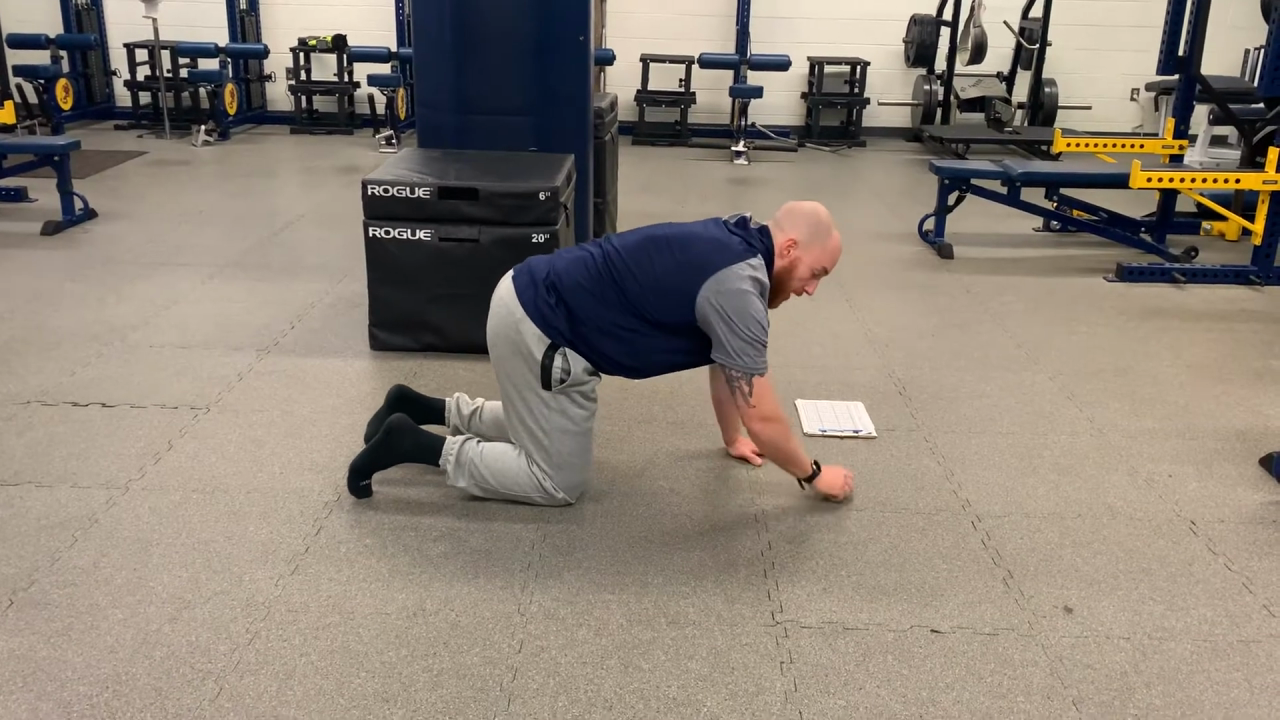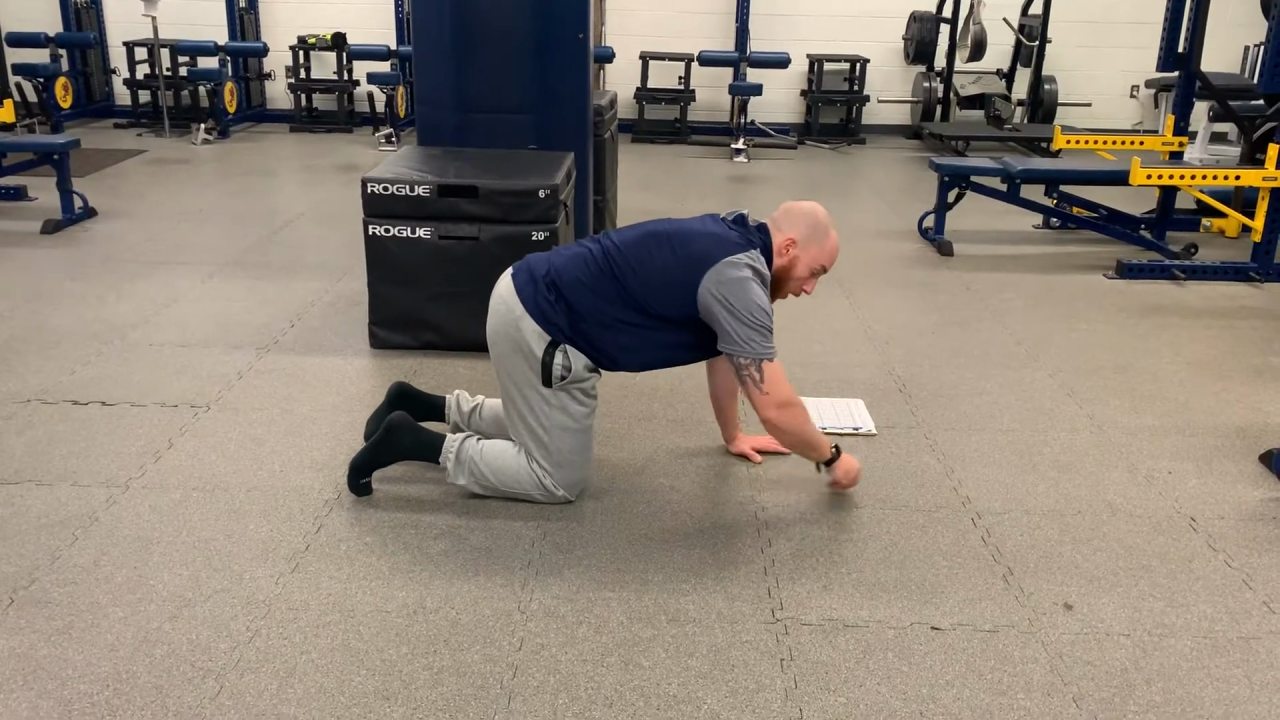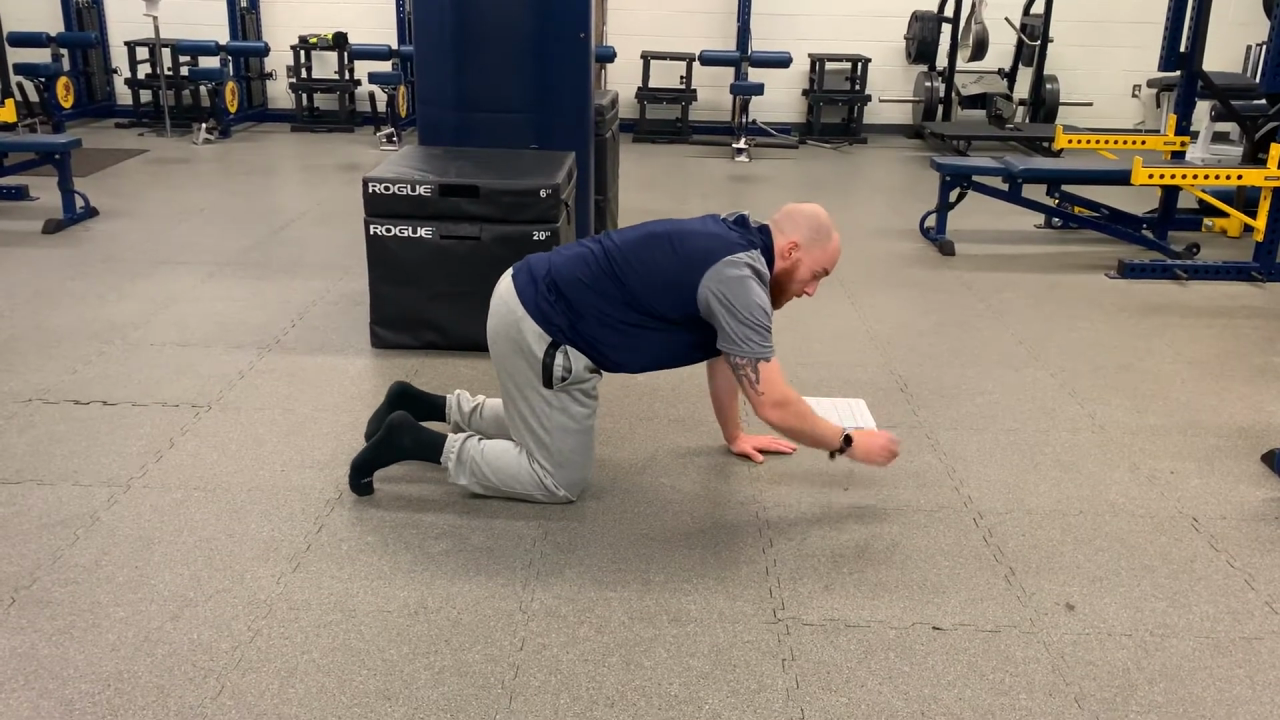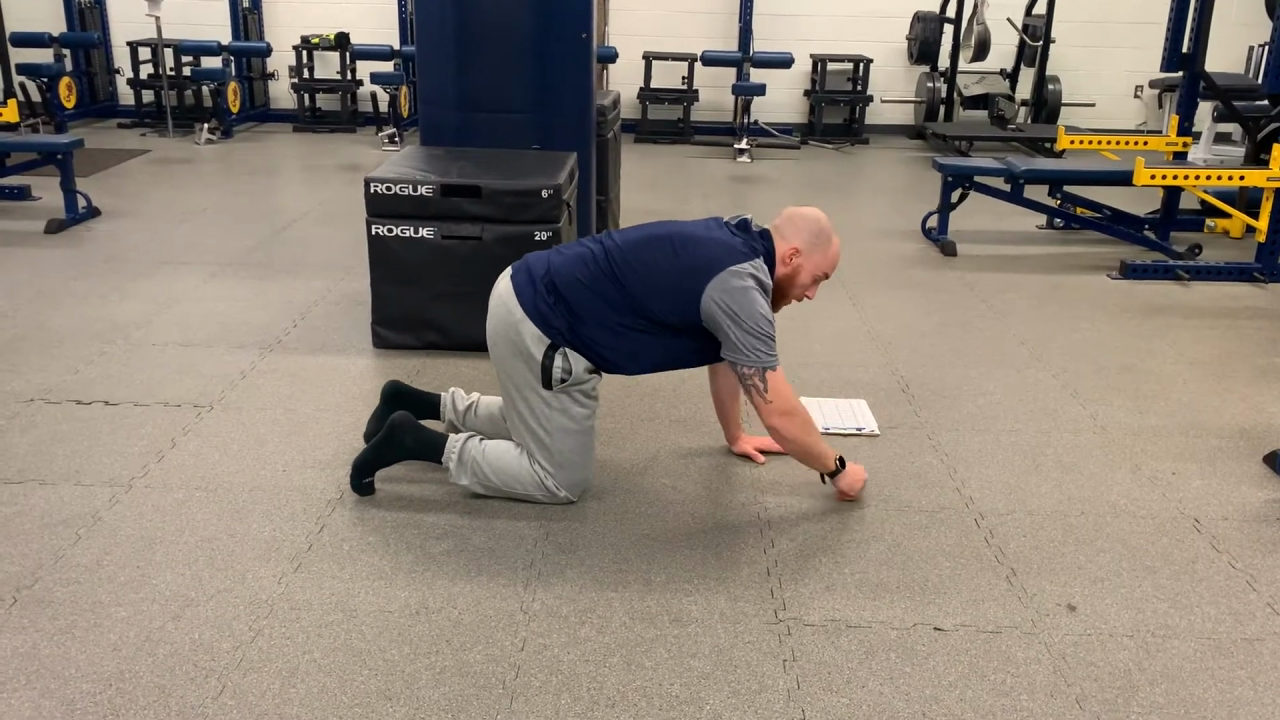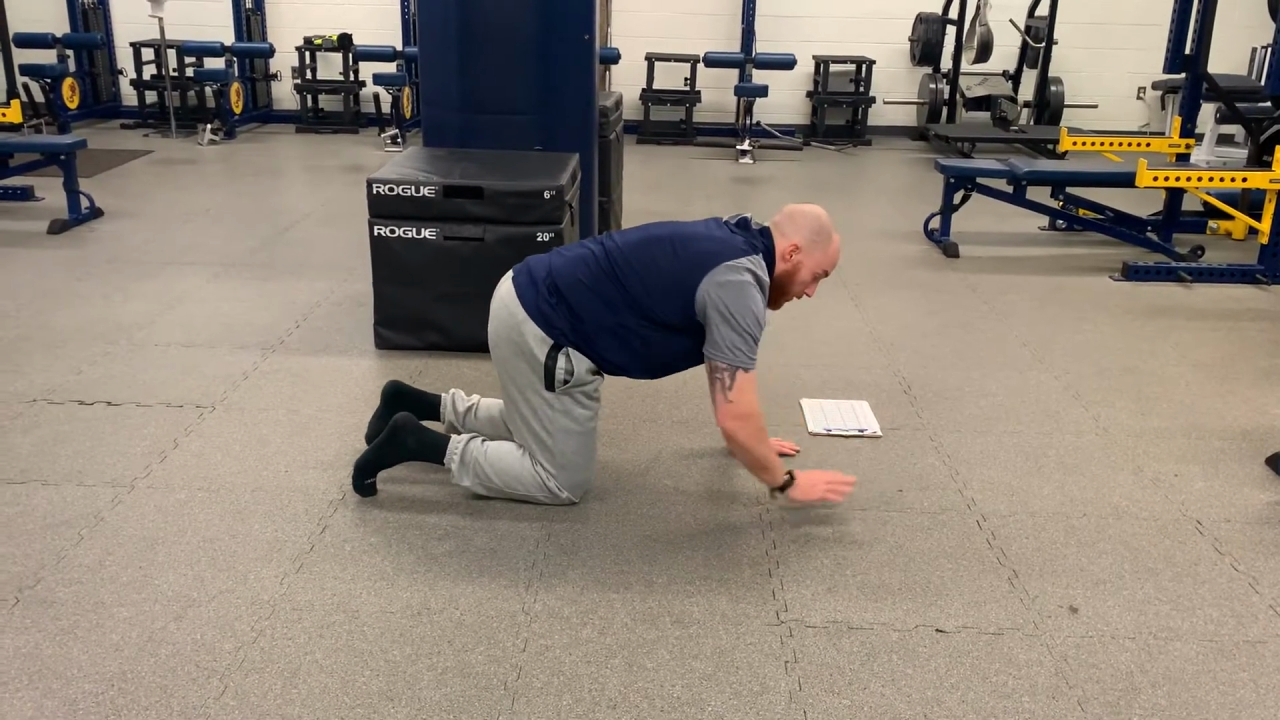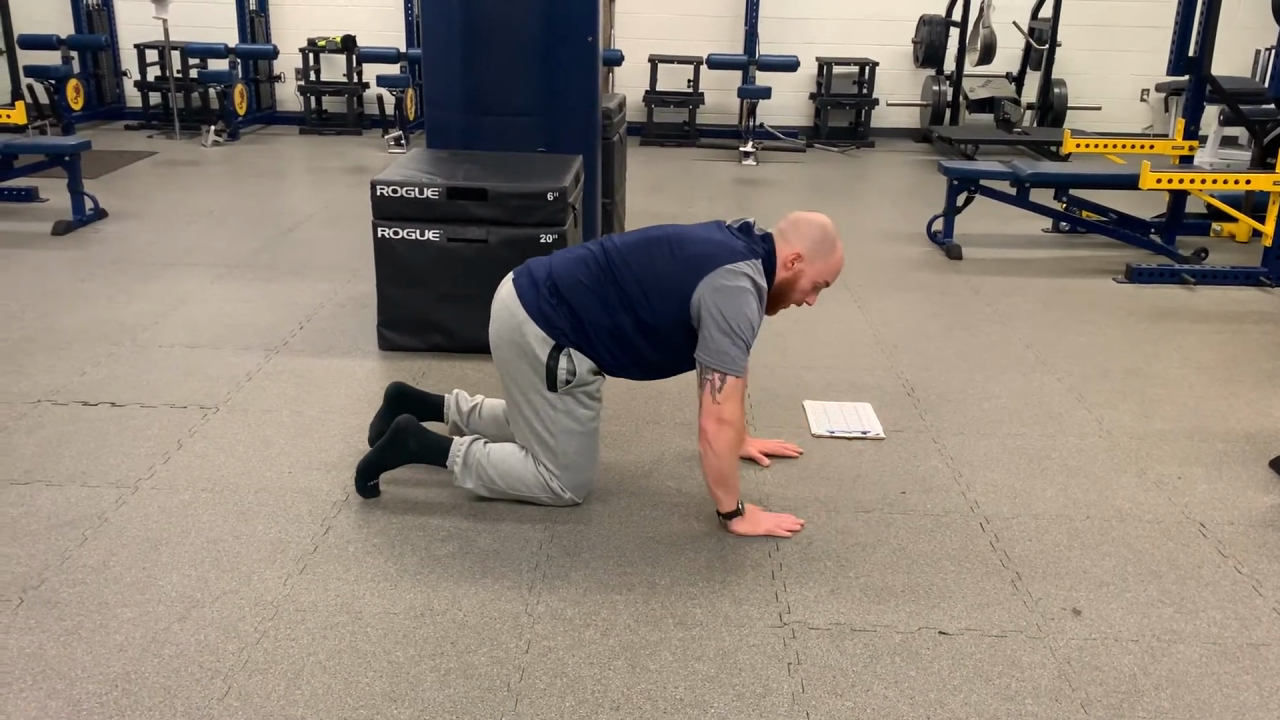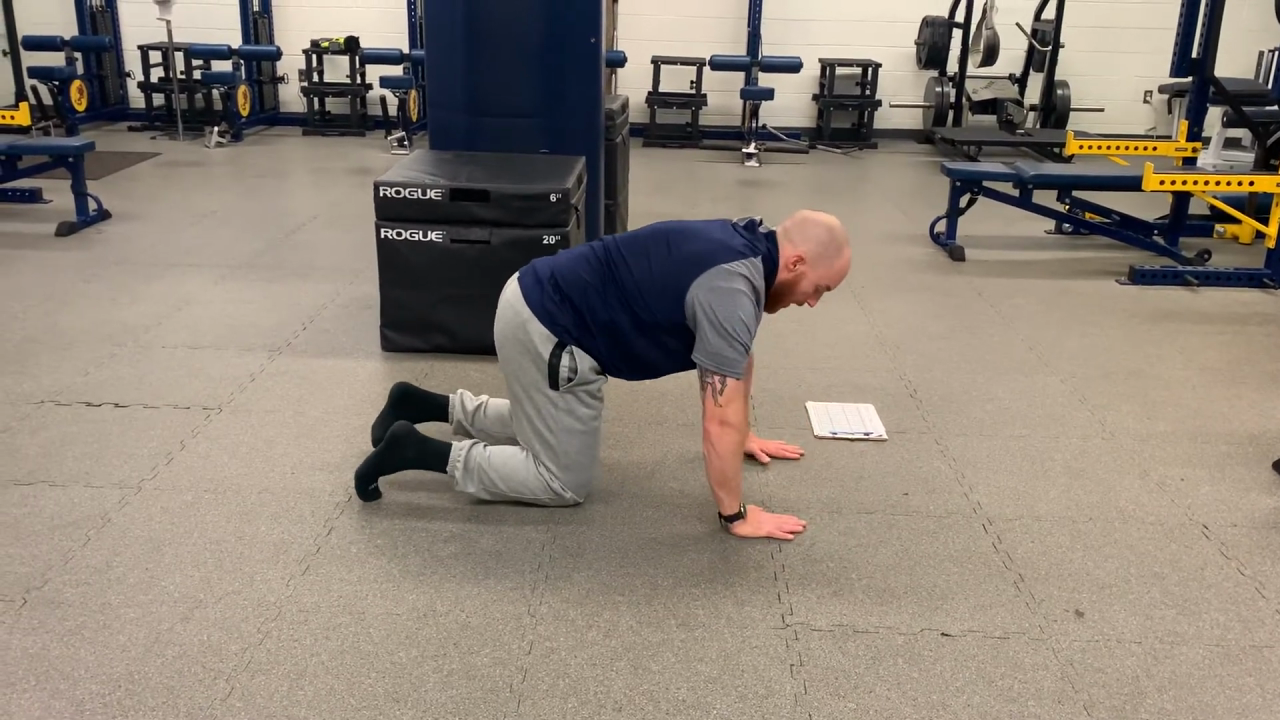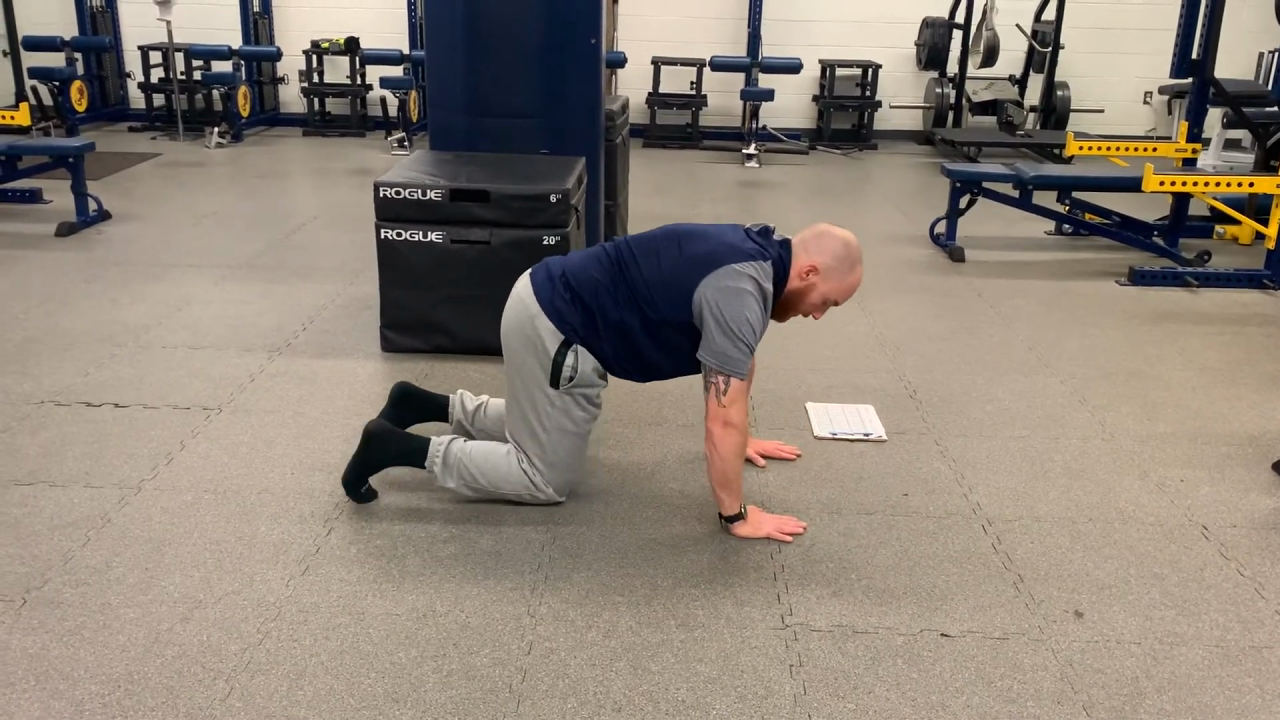
dt=0.3s
person 1, frame 1
left shoulder: (736, 246)
right shoulder: (738, 286)
left elbow: (724, 363)
right elbow: (762, 418)
left wrist: (734, 440)
right wrist: (813, 475)
left hip: (533, 303)
right hip: (541, 329)
left knee: (543, 428)
right knee: (558, 480)
left ankle: (422, 409)
right ankle: (420, 446)
person 1, frame 2
left shoulder: (731, 242)
right shoulder: (736, 281)
left elbow: (720, 355)
right elbow: (776, 406)
left wrist: (732, 435)
right wrist: (831, 459)
left hip: (530, 303)
right hip: (539, 329)
left knee: (540, 429)
right knee: (557, 478)
left ankle: (421, 403)
right ankle: (416, 441)
person 1, frame 3
left shoulder: (734, 243)
right shoulder: (738, 279)
left elbow: (722, 354)
right elbow: (775, 404)
left wrist: (734, 436)
right wrist: (851, 443)
left hip: (532, 303)
right hip: (542, 329)
left knee: (545, 429)
right knee: (559, 479)
left ankle: (426, 405)
right ankle: (424, 443)
person 1, frame 4
left shoulder: (734, 246)
right shoulder: (740, 290)
left elbow: (724, 359)
right elbow: (780, 413)
left wrist: (734, 435)
right wrist: (836, 470)
left hip: (528, 302)
right hip: (539, 332)
left knee: (536, 428)
right knee: (560, 480)
left ankle: (415, 403)
right ankle: (420, 441)
person 1, frame 5
left shoulder: (735, 243)
right shoulder: (739, 284)
left elbow: (718, 359)
right elbow: (736, 418)
left wrist: (747, 442)
right wrist: (787, 482)
left hip: (527, 301)
right hip: (543, 330)
left knee: (536, 428)
right knee: (561, 480)
left ankle: (419, 402)
right ankle: (422, 442)
person 1, frame 6
left shoulder: (742, 248)
right shoulder: (736, 291)
left elbow: (729, 365)
right elbow: (716, 420)
left wrist: (740, 439)
right wrist: (734, 513)
left hip: (531, 304)
right hip: (543, 330)
left knee: (539, 430)
right knee: (564, 481)
left ankle: (420, 404)
right ankle: (423, 445)
person 1, frame 7
left shoulder: (747, 247)
right shoulder: (731, 289)
left elbow: (738, 362)
right elbow: (720, 421)
left wrist: (743, 438)
right wrist: (736, 515)
left hip: (538, 305)
right hip: (547, 329)
left knee: (543, 428)
right knee: (564, 480)
left ankle: (425, 403)
right ankle: (421, 451)
person 1, frame 8
left shoulder: (757, 253)
right shoulder: (741, 291)
left elbow: (738, 366)
right elbow: (722, 420)
left wrist: (740, 439)
right wrist: (737, 516)
left hip: (547, 305)
right hip: (555, 328)
left knee: (539, 429)
right knee: (546, 477)
left ankle: (425, 404)
right ankle: (401, 447)
